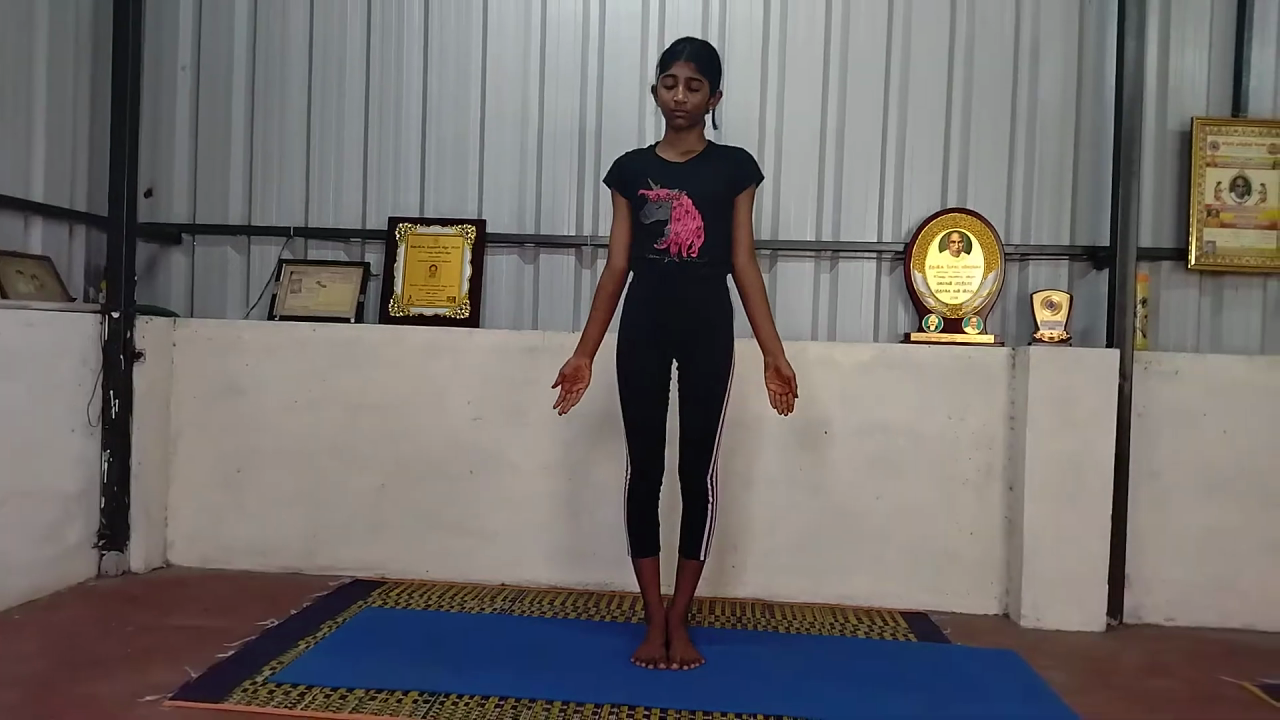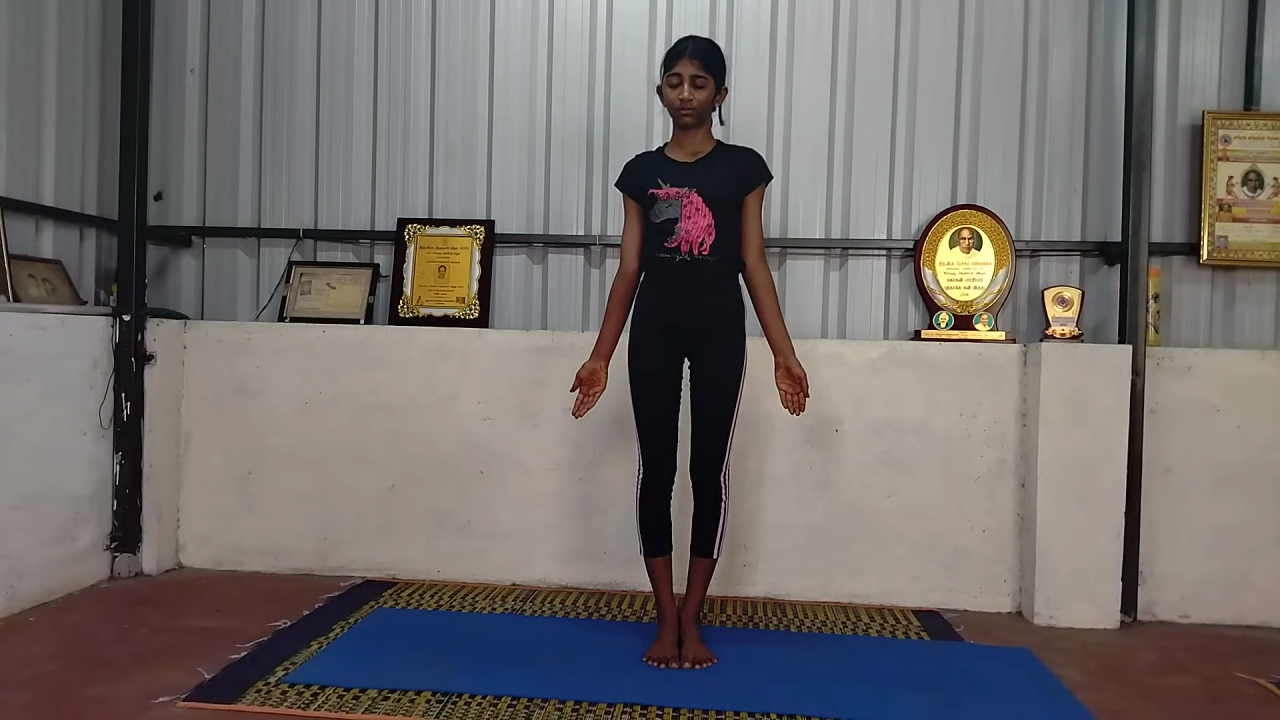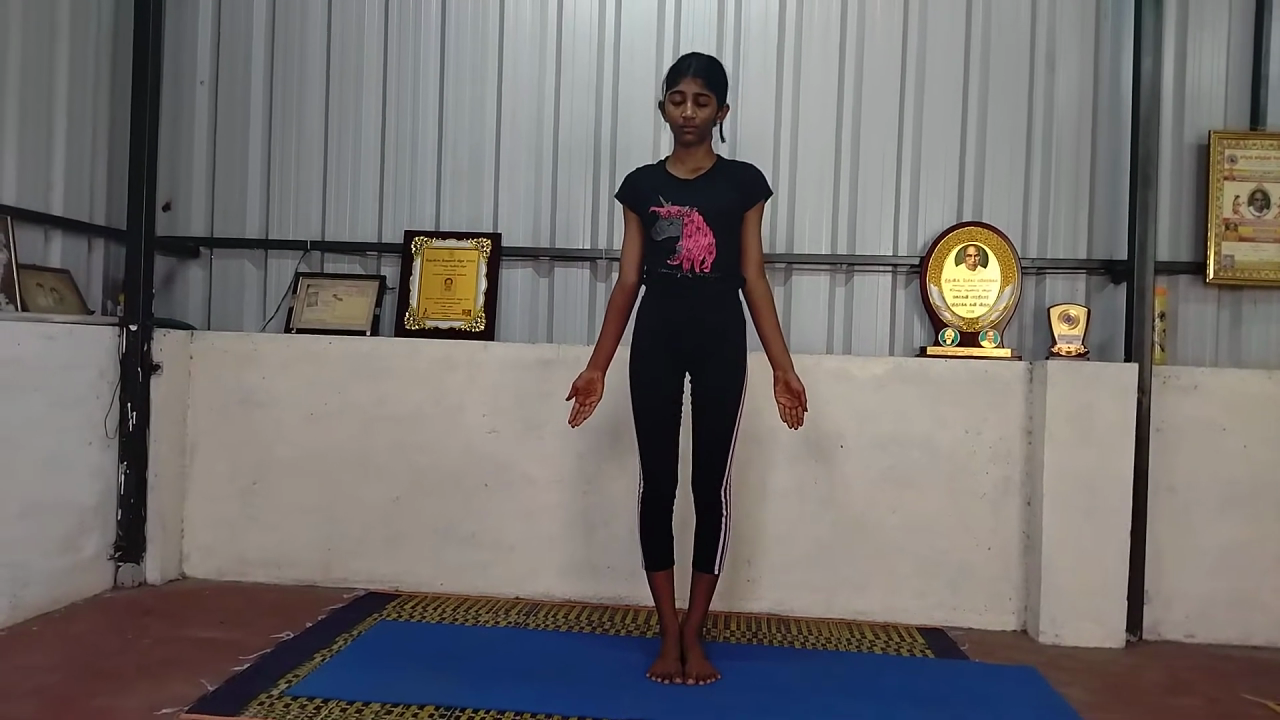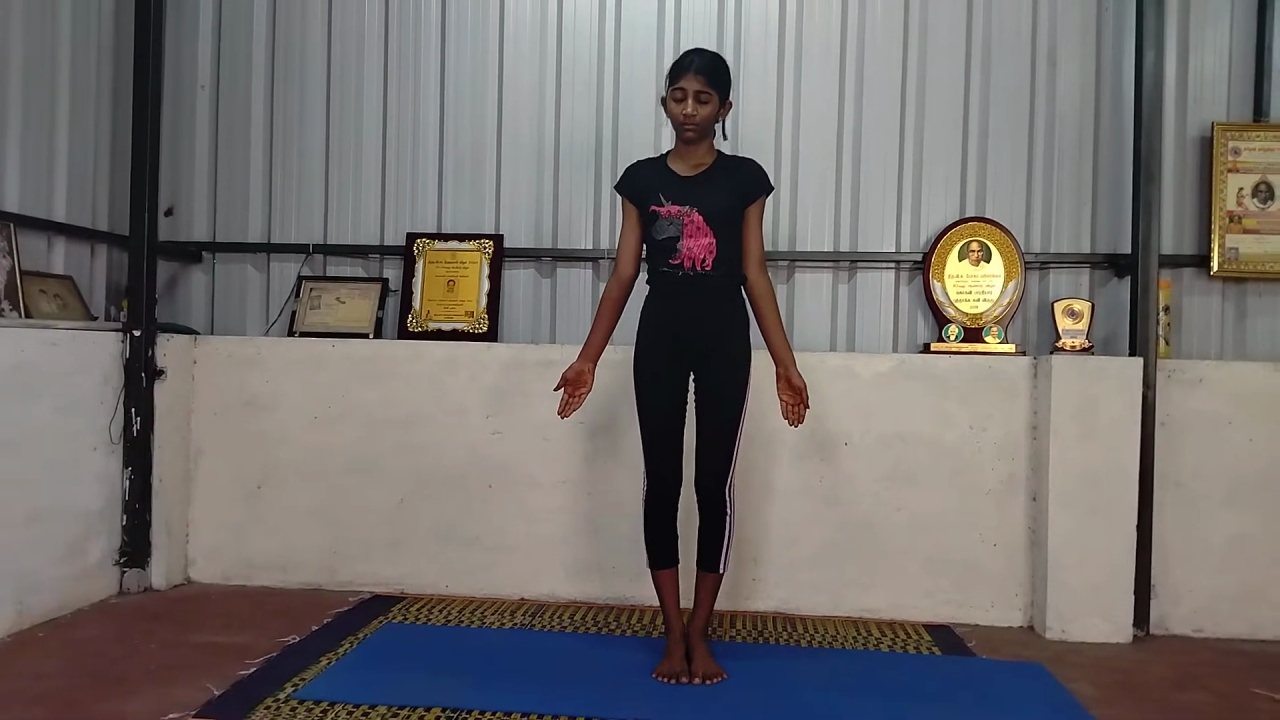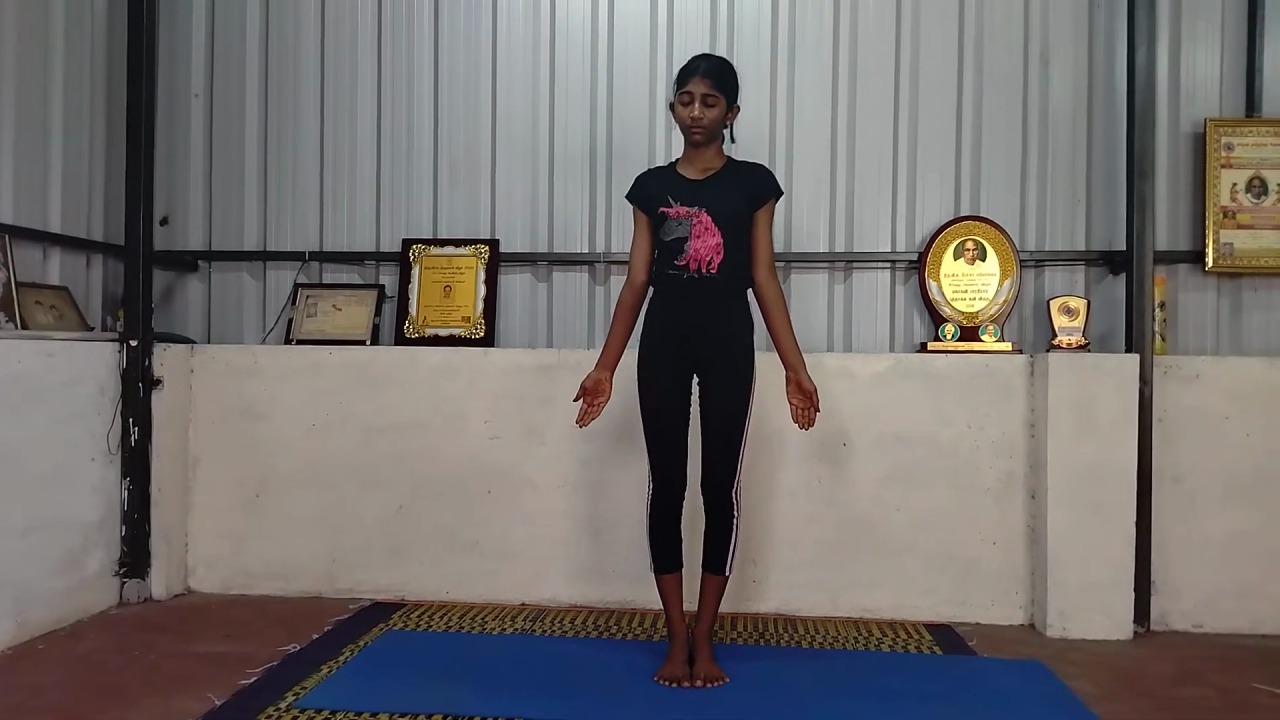
dt=1s
person 1, frame 1
left shoulder: (734, 168)
right shoulder: (631, 169)
left elbow: (745, 265)
right elbow: (616, 266)
left wrist: (774, 353)
right wrist: (584, 352)
left hip: (708, 327)
right hip: (642, 326)
left knee: (697, 470)
right knee: (644, 468)
left ankle: (679, 619)
right ankle: (653, 619)
person 1, frame 2
left shoulder: (743, 167)
right shoulder: (641, 171)
left elbow: (754, 264)
right elbow: (628, 269)
left wrist: (785, 353)
right wrist: (599, 355)
left hip: (719, 328)
right hip: (653, 327)
left knee: (709, 471)
right knee: (656, 469)
left ankle: (691, 619)
right ankle: (665, 619)
person 1, frame 3
left shoulder: (743, 182)
right shoulder: (642, 185)
left elbow: (754, 278)
right elbow: (628, 281)
left wrist: (783, 367)
right wrist: (596, 366)
left hip: (721, 341)
right hip: (656, 339)
left knee: (711, 485)
right knee: (657, 482)
left ankle: (693, 634)
right ankle: (668, 633)
person 1, frame 4
left shoulder: (745, 178)
right shoulder: (641, 179)
left elbow: (755, 274)
right elbow: (623, 273)
left wrist: (785, 364)
right wrist: (587, 357)
left hip: (724, 338)
right hip: (660, 336)
left knee: (714, 484)
right knee: (662, 481)
left ankle: (700, 633)
right ankle: (674, 635)
person 1, frame 5
left shoulder: (753, 182)
right shoulder: (651, 186)
left elbow: (765, 279)
right elbow: (636, 280)
left wrist: (795, 367)
right wrist: (604, 366)
left hip: (728, 341)
right hip: (663, 341)
left knee: (720, 487)
right knee: (667, 485)
left ankle: (703, 638)
right ankle: (676, 637)
